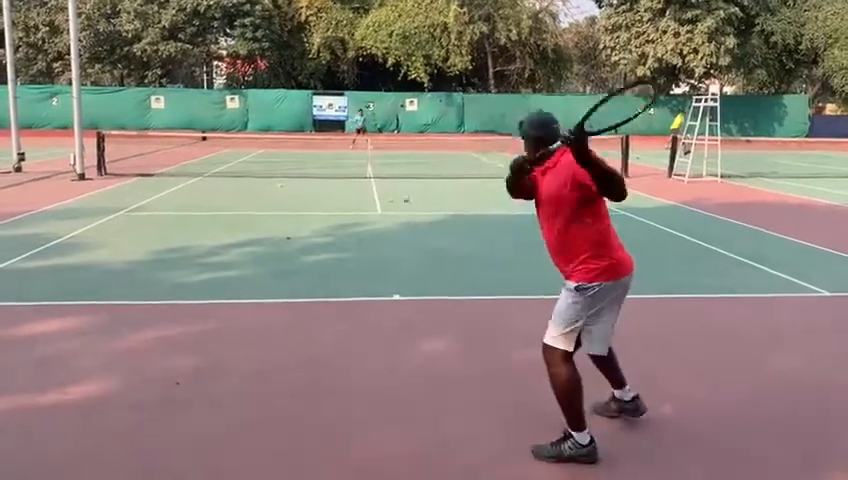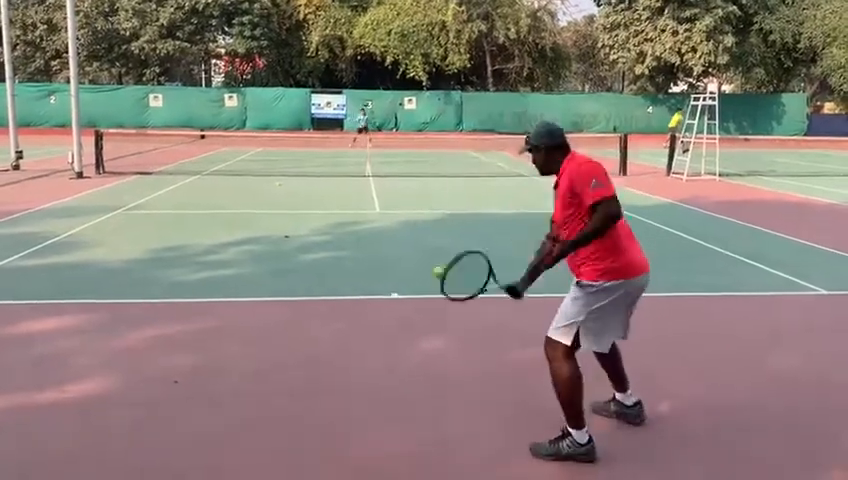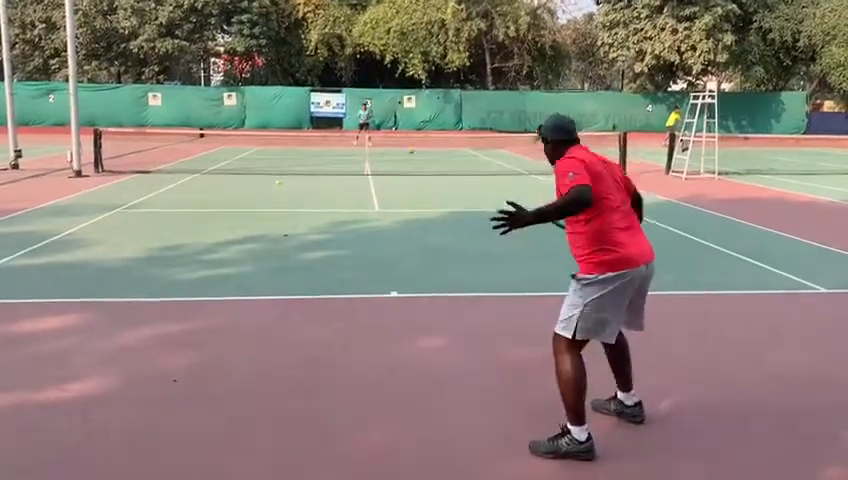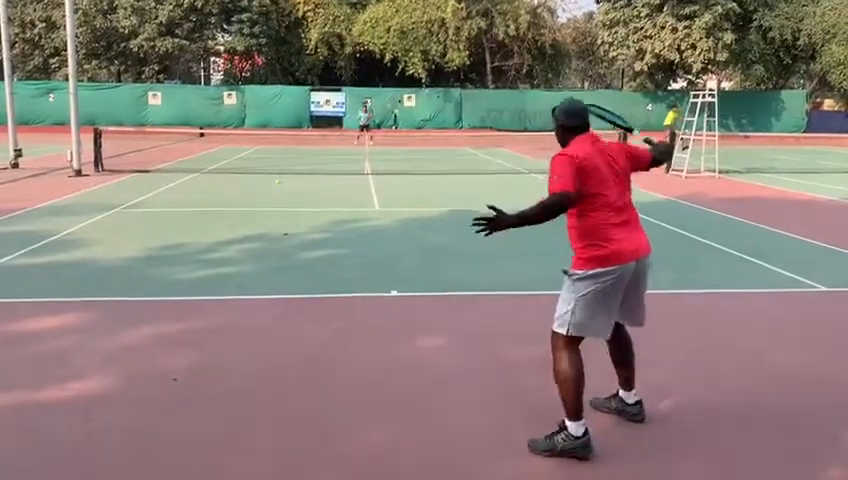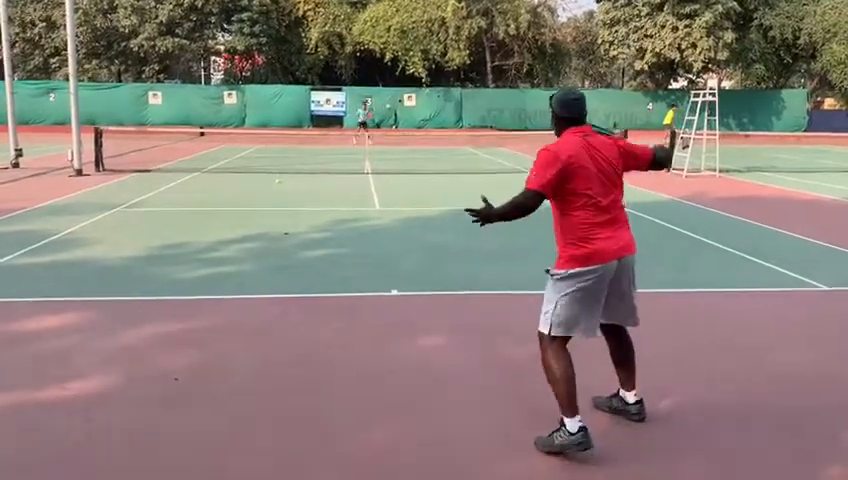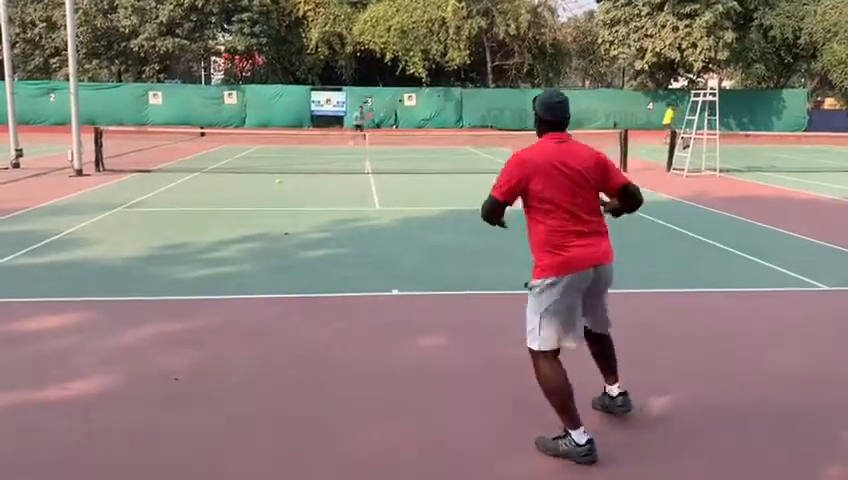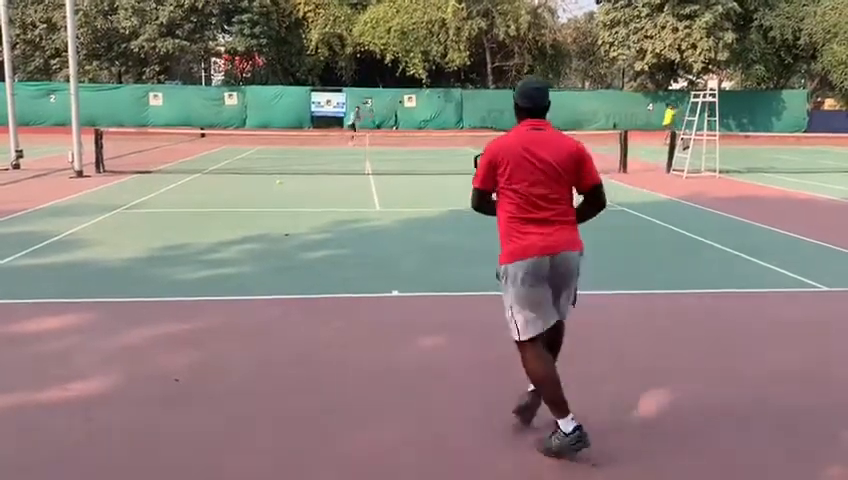
dt=0.2s
person 1, frame 1
left shoulder: (579, 164)
right shoulder: (538, 171)
left elbow: (618, 192)
right elbow: (518, 190)
left wrist: (584, 156)
right wrist: (516, 168)
left hip: (598, 273)
right hip: (593, 272)
left knee: (555, 351)
right knee: (586, 336)
left ankle: (580, 440)
right ankle: (625, 398)
person 1, frame 2
left shoulder: (584, 169)
right shoulder: (562, 180)
left elbow: (610, 213)
right elbow: (554, 240)
left wrist: (569, 246)
right wrist: (527, 278)
left hip: (607, 275)
right hip: (626, 271)
left knee: (557, 348)
right knee: (596, 334)
left ankle: (578, 439)
right ankle: (627, 403)
person 1, frame 3
left shoulder: (570, 163)
right shoulder: (605, 164)
left elbow: (581, 198)
right elbow: (636, 200)
left wrist: (529, 218)
left hip: (608, 267)
right hip: (642, 260)
left knee: (566, 344)
right knee: (608, 327)
left ankle: (577, 436)
right ankle: (628, 401)
person 1, frame 4
left shoulder: (566, 158)
right shoulder: (618, 150)
left elbow: (561, 201)
right elbow: (660, 156)
left wrist: (510, 221)
right wrist: (659, 144)
left hip: (600, 262)
right hip: (638, 254)
left knee: (564, 341)
right knee: (613, 324)
left ankle: (574, 432)
right ankle: (629, 399)
person 1, frame 5
left shoulder: (554, 152)
right shoulder: (613, 146)
left elbow: (528, 201)
right elbow: (661, 160)
left wrist: (492, 215)
right wrist: (661, 147)
left hip: (583, 261)
right hip: (622, 252)
left knee: (552, 341)
right knee: (613, 324)
left ankle: (572, 428)
right ankle: (629, 398)
person 1, frame 6
left shoulder: (523, 160)
right shoulder: (592, 156)
left elbow: (491, 213)
right elbow: (634, 199)
left wrist: (498, 218)
right wrist: (614, 208)
left hip: (558, 269)
right hip: (599, 260)
left knee: (543, 352)
right knee: (594, 327)
left ankle: (578, 438)
right ankle: (615, 393)
person 1, frame 7
left shoulder: (497, 148)
right shoulder: (572, 147)
left elbow: (479, 203)
right elbow: (597, 201)
left hip: (522, 255)
right hip: (566, 249)
left knee: (531, 342)
right knee: (553, 321)
left ankle: (568, 427)
right ankle: (538, 391)
